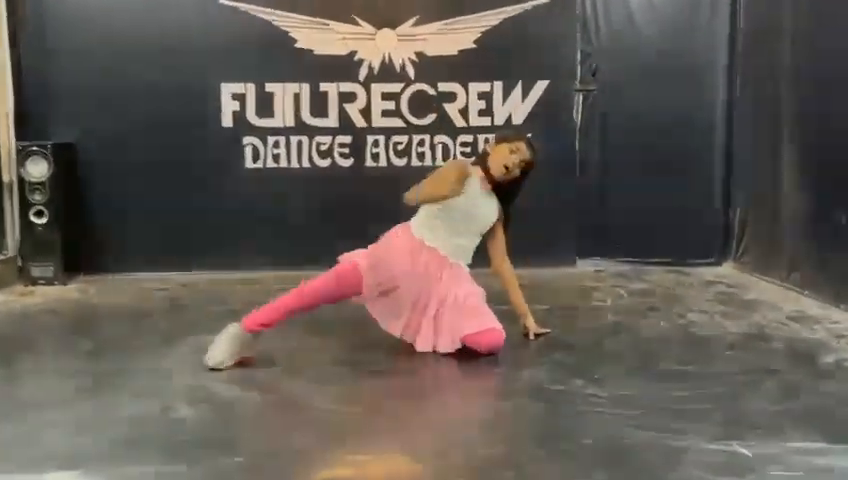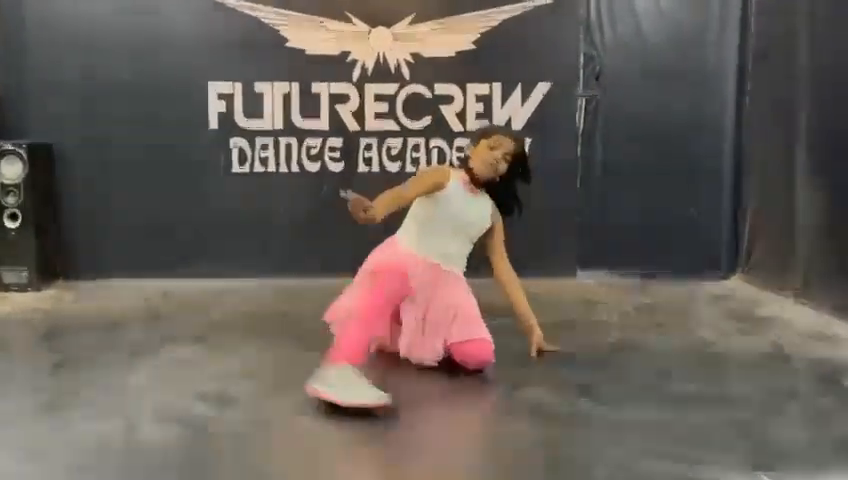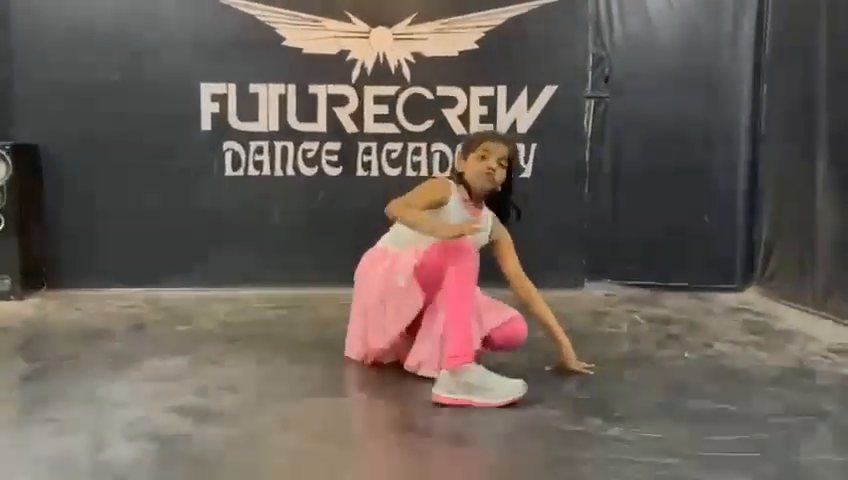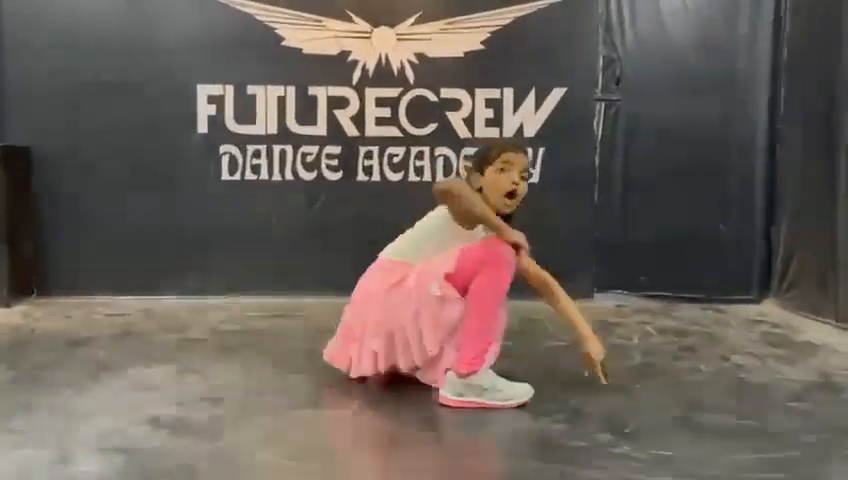
dt=0.2s
person 1, frame 1
left shoulder: (496, 208)
right shoulder: (461, 170)
left elbow: (501, 262)
right elbow: (413, 198)
left wrist: (526, 317)
right wrist: (461, 184)
left hip: (449, 274)
right hip: (408, 250)
left knee: (490, 341)
right knee: (341, 281)
left ankle: (425, 321)
right ankle: (245, 331)
person 1, frame 2
left shoulder: (490, 212)
right shoulder: (441, 176)
left elbow: (503, 270)
right elbow: (397, 195)
left wrist: (532, 328)
right wrist: (372, 211)
left hip: (446, 280)
right hip: (402, 259)
left knee: (478, 357)
right knee: (395, 279)
right ankle: (339, 370)
person 1, frame 3
left shoulder: (492, 225)
right shoulder: (443, 190)
left elbow: (520, 282)
right elbow: (395, 207)
right wrist: (440, 230)
left knee: (514, 332)
right knee: (459, 251)
left ankle: (421, 335)
right ankle: (458, 373)
person 1, frame 4
left shoulder: (496, 236)
right shoulder: (465, 209)
left elbow: (545, 285)
right elbow: (447, 187)
right wrist: (503, 230)
left hip: (419, 295)
right hip: (391, 291)
right knee: (494, 256)
right ankle: (466, 377)
